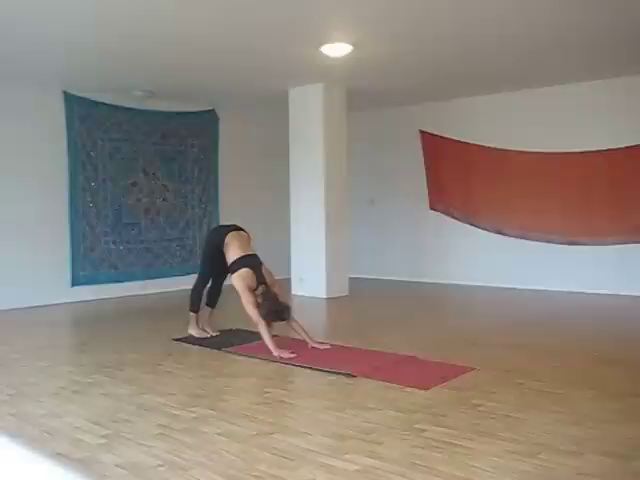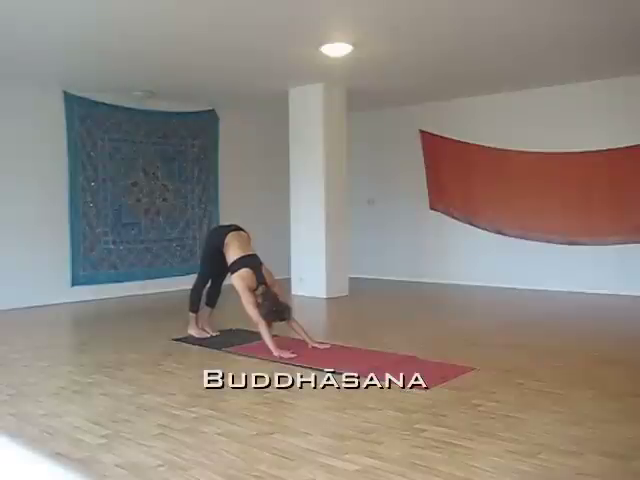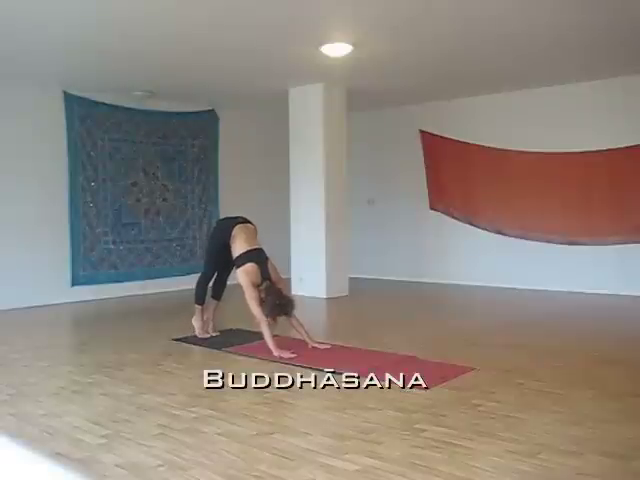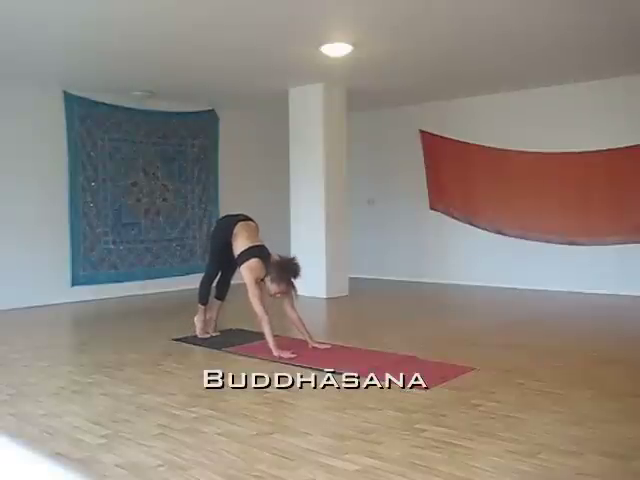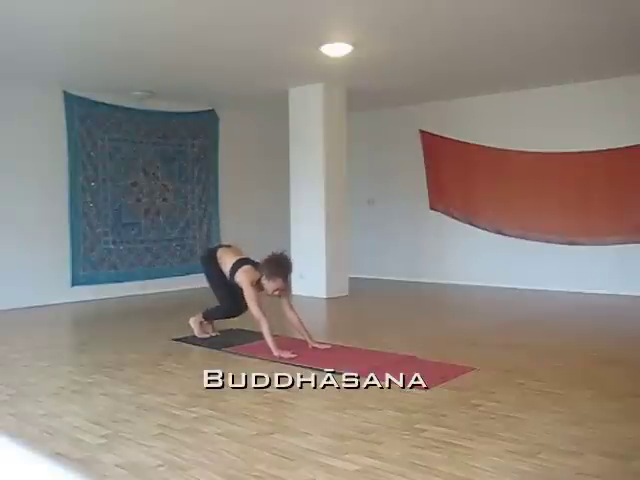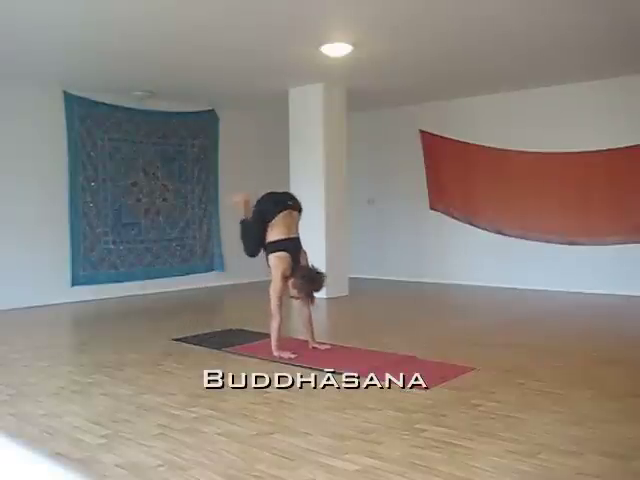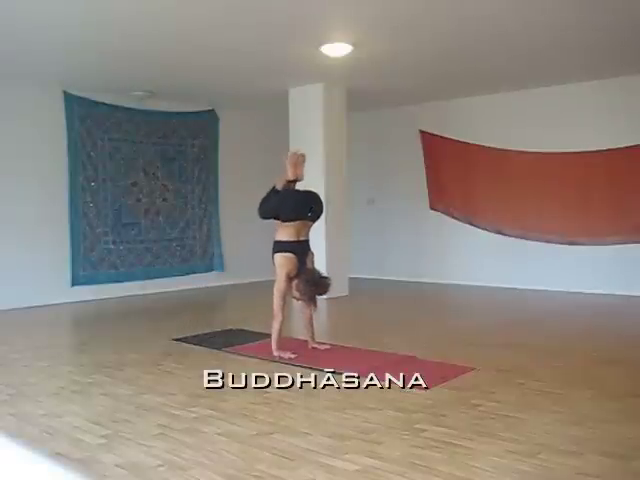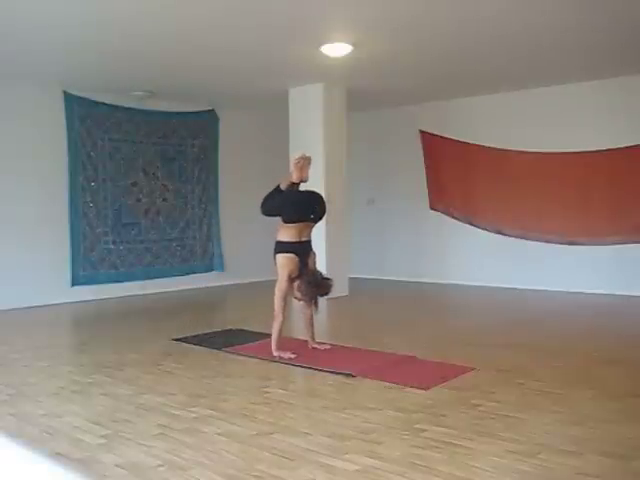
dt=0.5s
person 1, frame 1
left shoulder: (269, 283)
right shoulder: (244, 283)
left elbow: (288, 316)
right elbow: (258, 322)
left wrist: (310, 341)
right wrist: (275, 350)
right hip: (219, 238)
left knee: (218, 282)
right knee: (203, 280)
left ankle: (205, 321)
right ankle: (193, 325)
person 1, frame 2
left shoulder: (269, 283)
right shoulder: (244, 283)
left elbow: (288, 317)
right elbow: (259, 322)
left wrist: (310, 341)
right wrist: (275, 350)
right hip: (219, 238)
left knee: (217, 282)
right knee: (203, 280)
left ankle: (204, 321)
right ankle: (192, 325)
person 1, frame 3
left shoulder: (275, 280)
right shoulder: (248, 278)
left elbow: (290, 313)
right elbow: (261, 319)
left wrist: (310, 341)
right wrist: (275, 350)
right hip: (225, 231)
left knee: (223, 276)
right knee: (208, 274)
left ankle: (209, 315)
right ankle: (198, 317)
person 1, frame 4
left shoulder: (277, 271)
right shoulder: (252, 273)
left elbow: (291, 310)
right elbow: (262, 316)
left wrist: (310, 340)
right wrist: (275, 349)
right hip: (227, 228)
left knee: (227, 275)
right knee: (212, 273)
left ankle: (212, 317)
right ankle: (201, 316)
person 1, frame 5
left shoulder: (276, 278)
right shoulder: (249, 279)
left elbow: (290, 311)
right elbow: (260, 318)
left wrist: (310, 341)
right wrist: (275, 350)
left hip: (228, 257)
right hip: (213, 258)
left knee: (240, 308)
right knee: (230, 306)
left ankle: (208, 321)
right ankle: (198, 320)
person 1, frame 6
left shoulder: (302, 267)
right shoulder: (281, 271)
left elbow: (305, 308)
right elbow: (276, 315)
left wrist: (312, 341)
right wrist: (275, 350)
right hip: (266, 207)
right knee: (251, 251)
right ankle: (246, 207)
person 1, frame 7
left shoulder: (307, 274)
right shoulder: (285, 275)
left elbow: (308, 309)
right elbow: (278, 315)
left wrist: (312, 341)
right wrist: (275, 350)
right hip: (292, 208)
person 1, frame 8
left shoulder: (308, 272)
right shoulder: (287, 274)
left elbow: (308, 308)
right elbow: (279, 314)
left wrist: (312, 341)
right wrist: (275, 350)
right hip: (294, 208)
